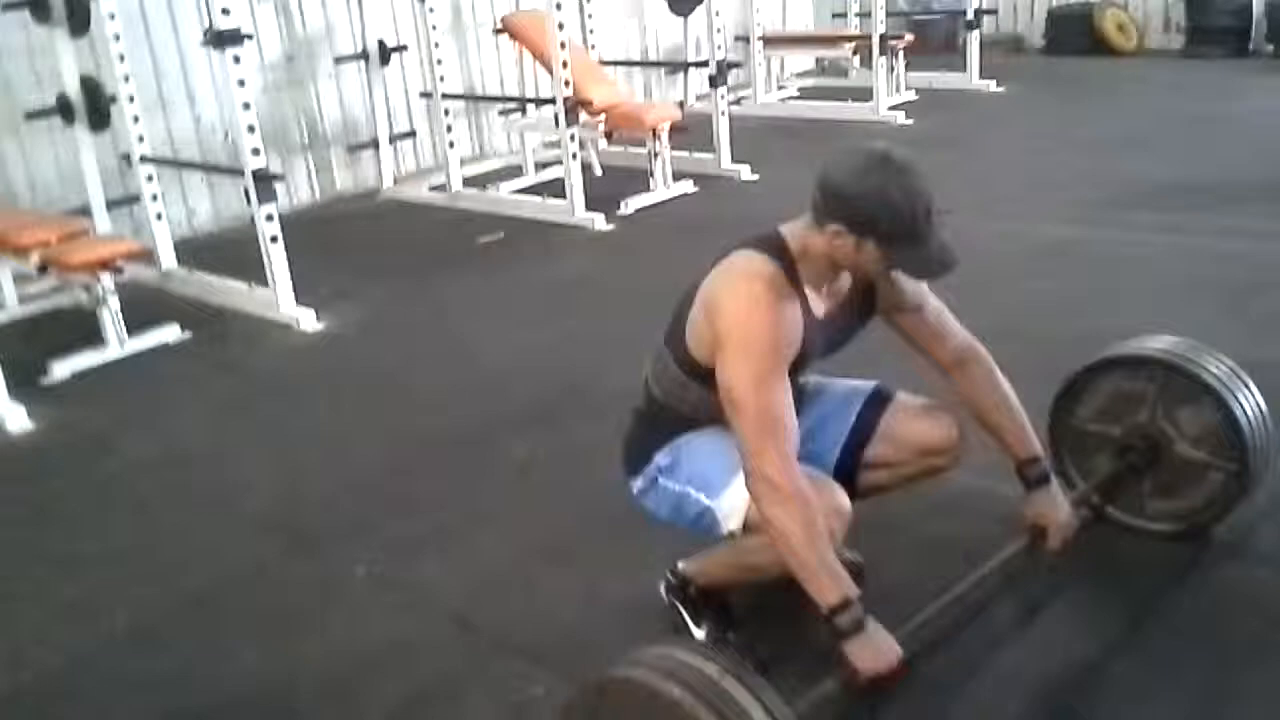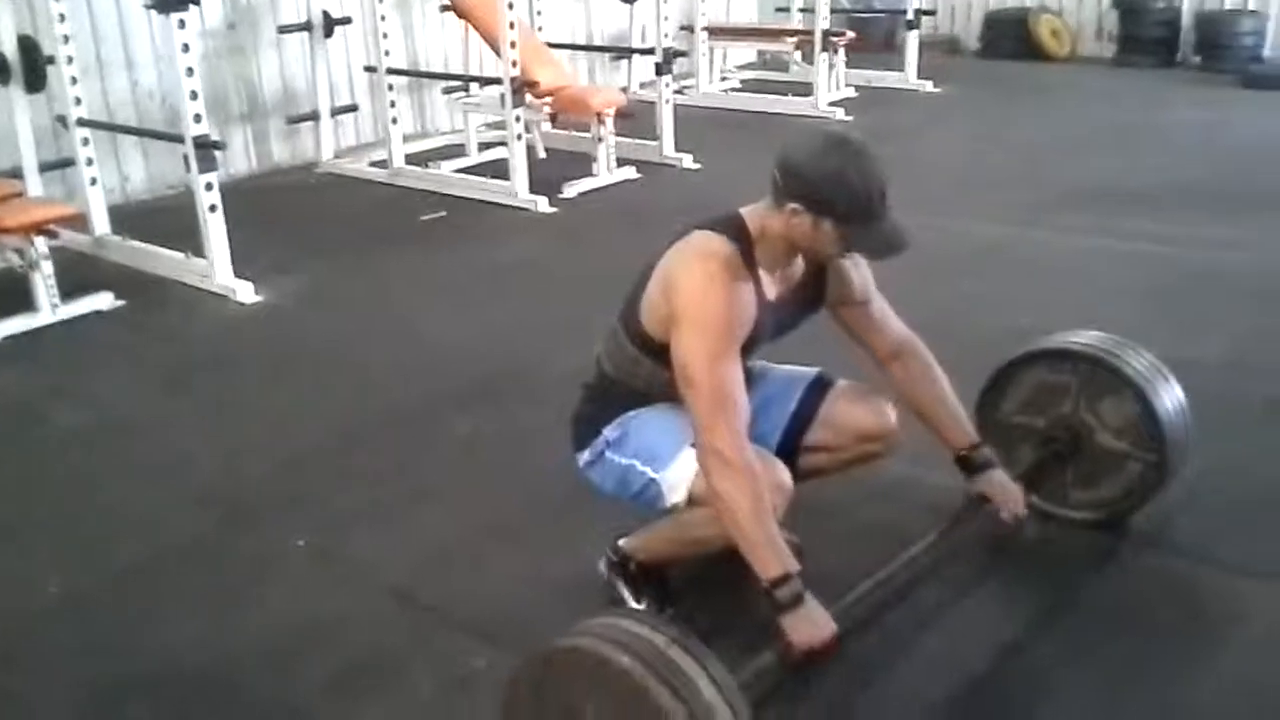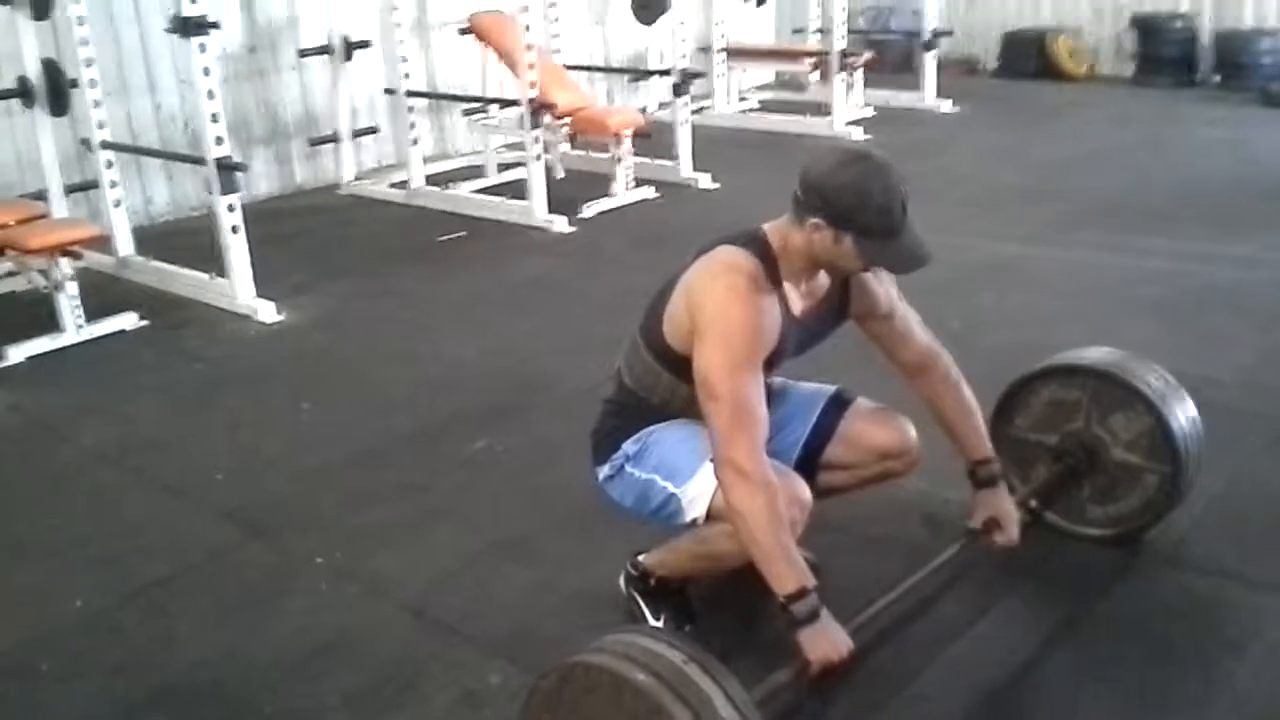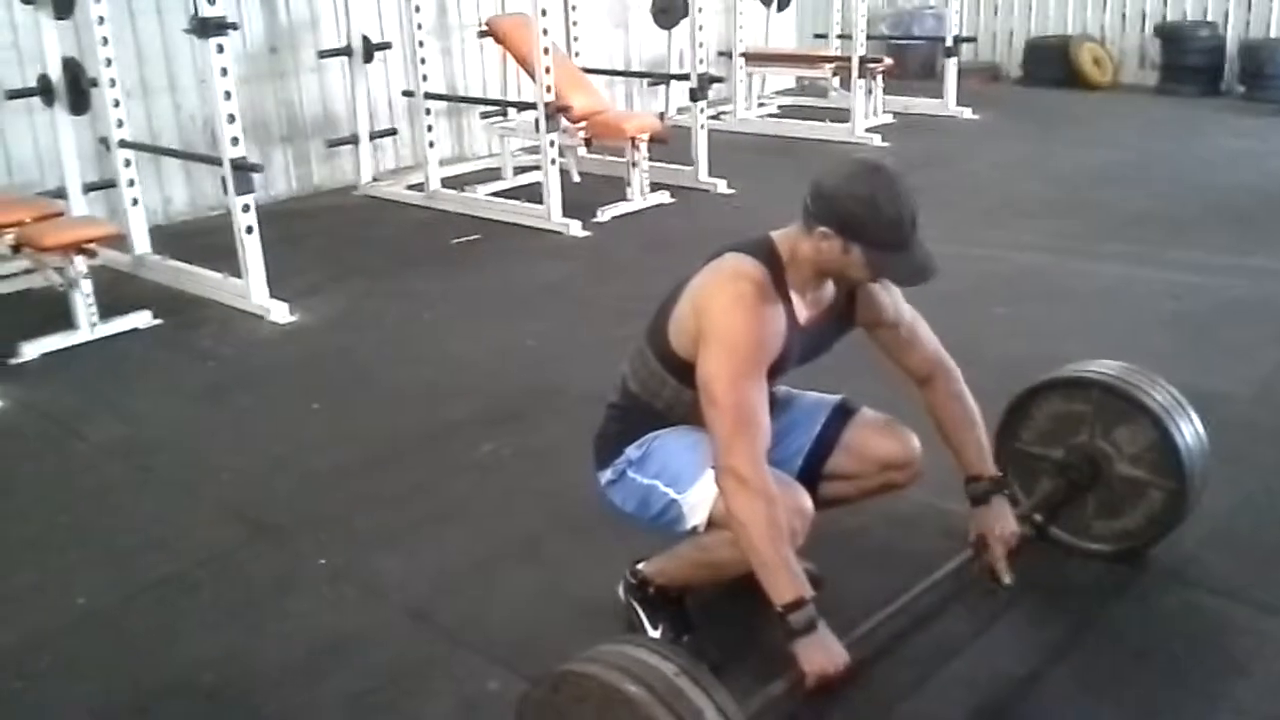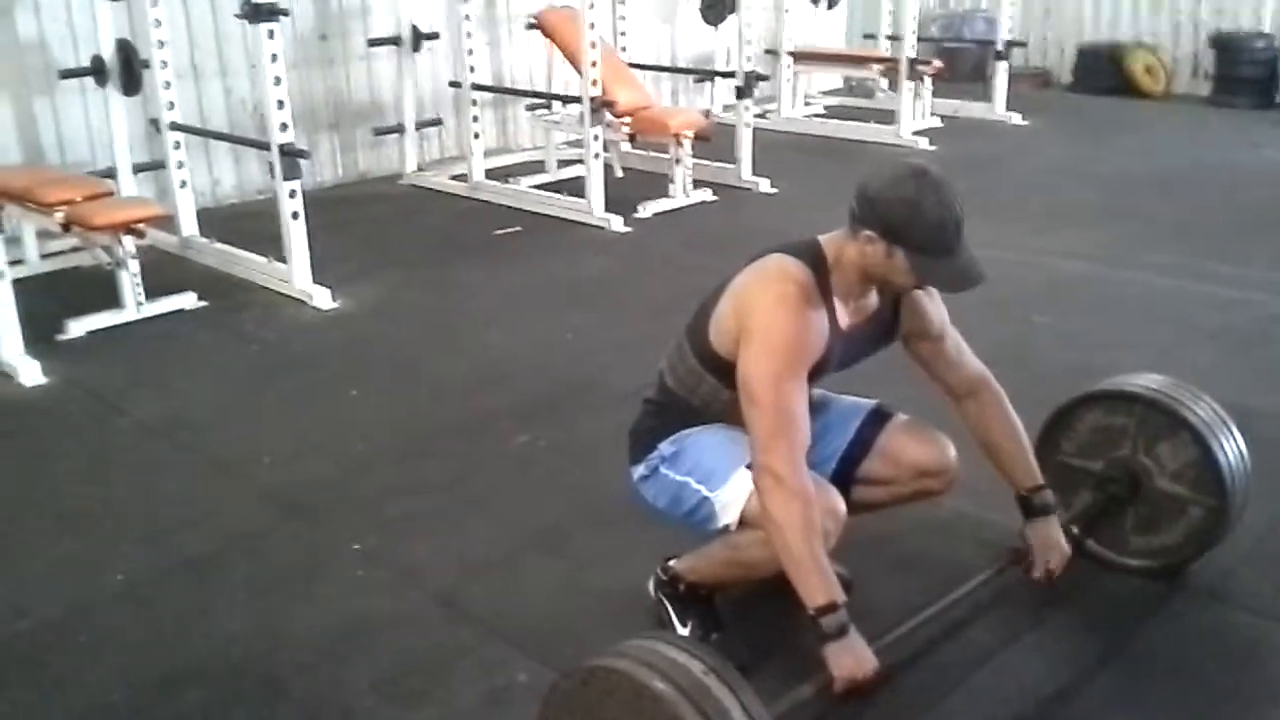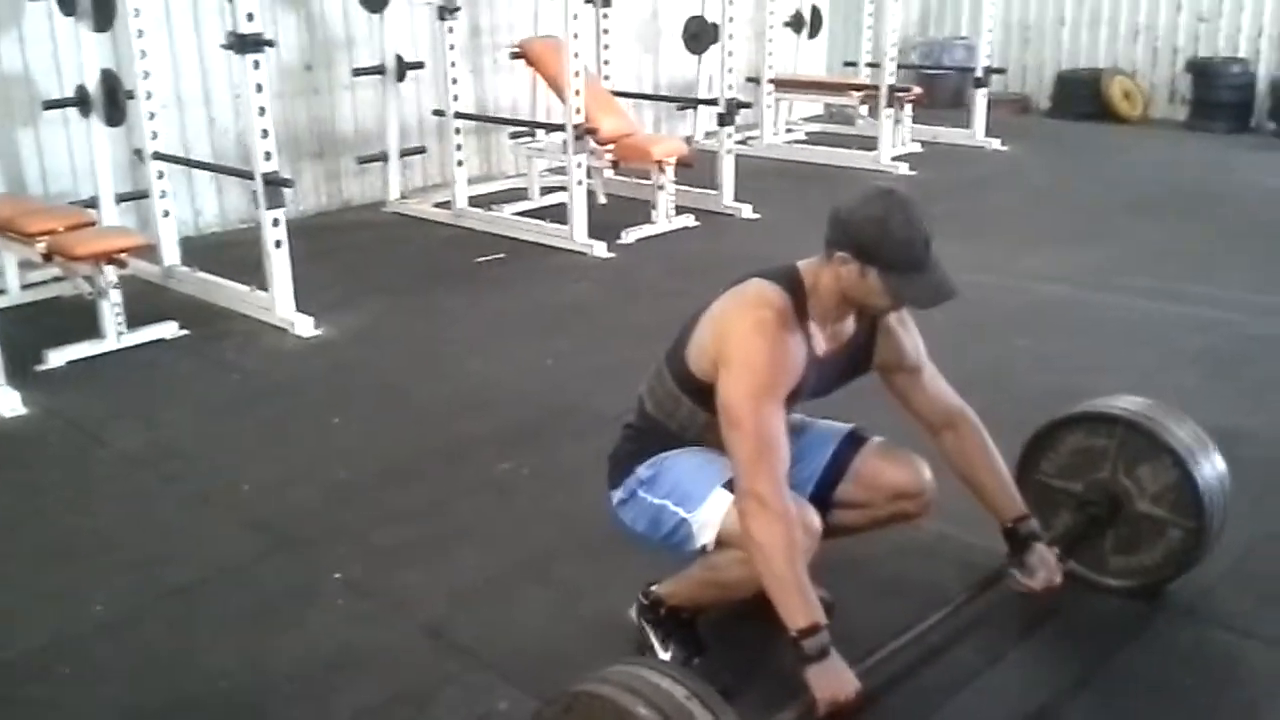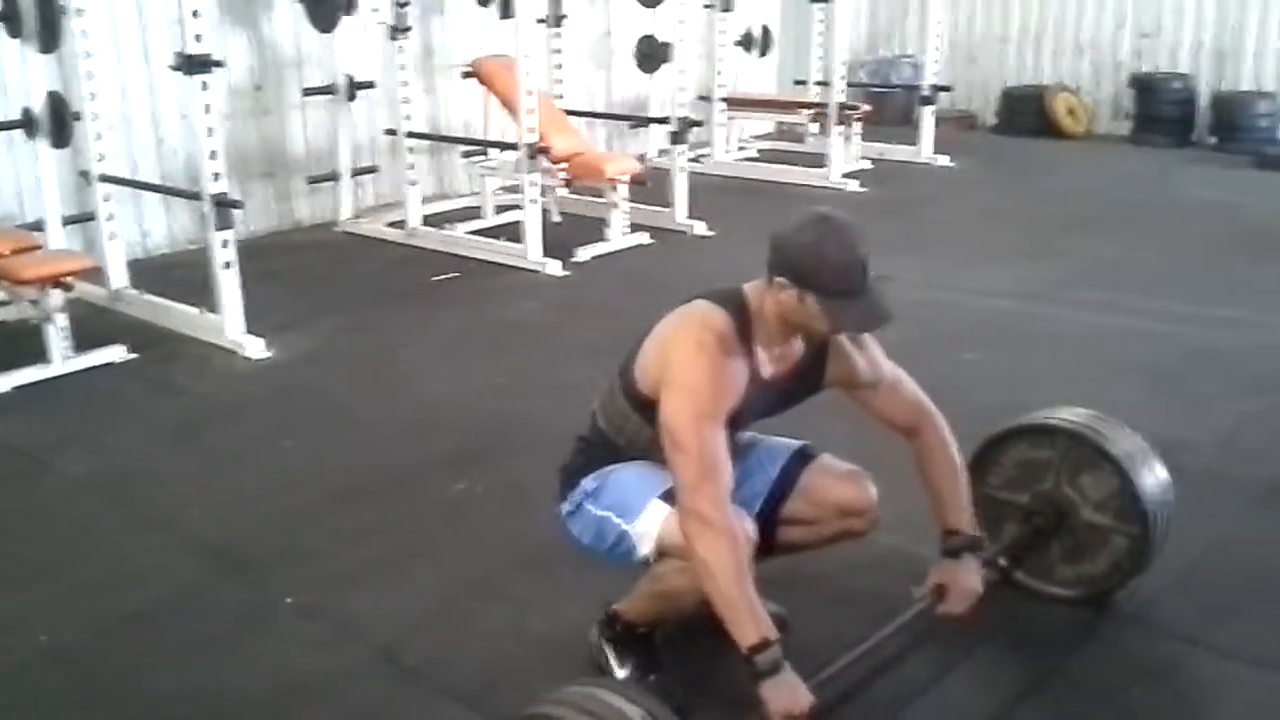
dt=0.4s
person 1, frame 1
left shoulder: (877, 268)
right shoulder: (757, 299)
left elbow: (963, 357)
right elbow: (773, 479)
left wrist: (1039, 476)
right wrist: (851, 622)
right hip: (677, 448)
left knee: (936, 437)
right knee: (826, 514)
left ankle: (811, 546)
right ankle: (691, 581)
person 1, frame 2
left shoulder: (831, 261)
right shoulder: (714, 278)
left elbow: (900, 353)
right elbow: (723, 452)
left wrist: (979, 462)
right wrist: (791, 597)
right hip: (624, 424)
left knee: (874, 424)
right knee: (765, 490)
left ankle: (746, 520)
right ankle: (632, 558)
person 1, frame 3
left shoulder: (855, 274)
right shoulder: (736, 293)
left elbow: (926, 362)
right elbow: (741, 467)
left wrist: (988, 476)
right wrist: (807, 612)
right hip: (642, 438)
left knee: (893, 443)
right knee: (786, 505)
left ankle: (767, 540)
right ankle: (650, 574)
person 1, frame 4
left shoulder: (859, 283)
right shoulder: (743, 301)
left elbow: (935, 372)
right elbow: (742, 474)
left wrist: (988, 491)
right wrist: (804, 623)
left hip: (744, 414)
right hip: (645, 444)
left knee: (897, 455)
right knee: (788, 514)
left ankle: (766, 546)
right ankle: (651, 583)
person 1, frame 5
left shoulder: (901, 292)
right shoulder: (787, 302)
left elbow: (973, 389)
right elbow: (779, 474)
left wrist: (1039, 506)
right wrist: (835, 627)
left hip: (777, 416)
right hip: (679, 441)
left knee: (932, 463)
right knee: (817, 516)
left ankle: (795, 548)
right ankle: (682, 580)
person 1, frame 6
left shoulder: (881, 322)
right shoulder: (762, 327)
left elbow: (951, 422)
right elbow: (761, 498)
left wrist: (1024, 534)
right wrist: (817, 650)
left hip: (757, 441)
right hip: (658, 466)
left knee: (909, 485)
right knee: (795, 532)
left ankle: (778, 575)
right ankle: (664, 605)
person 1, frame 7
left shoulder: (837, 344)
right shoulder: (706, 349)
left elbow: (922, 423)
right elbow: (705, 516)
left wrist: (961, 546)
right wrist: (768, 665)
left hip: (711, 455)
right hip: (607, 480)
left knee: (855, 504)
right knee: (730, 537)
left ankle: (727, 585)
right ankle: (622, 625)
